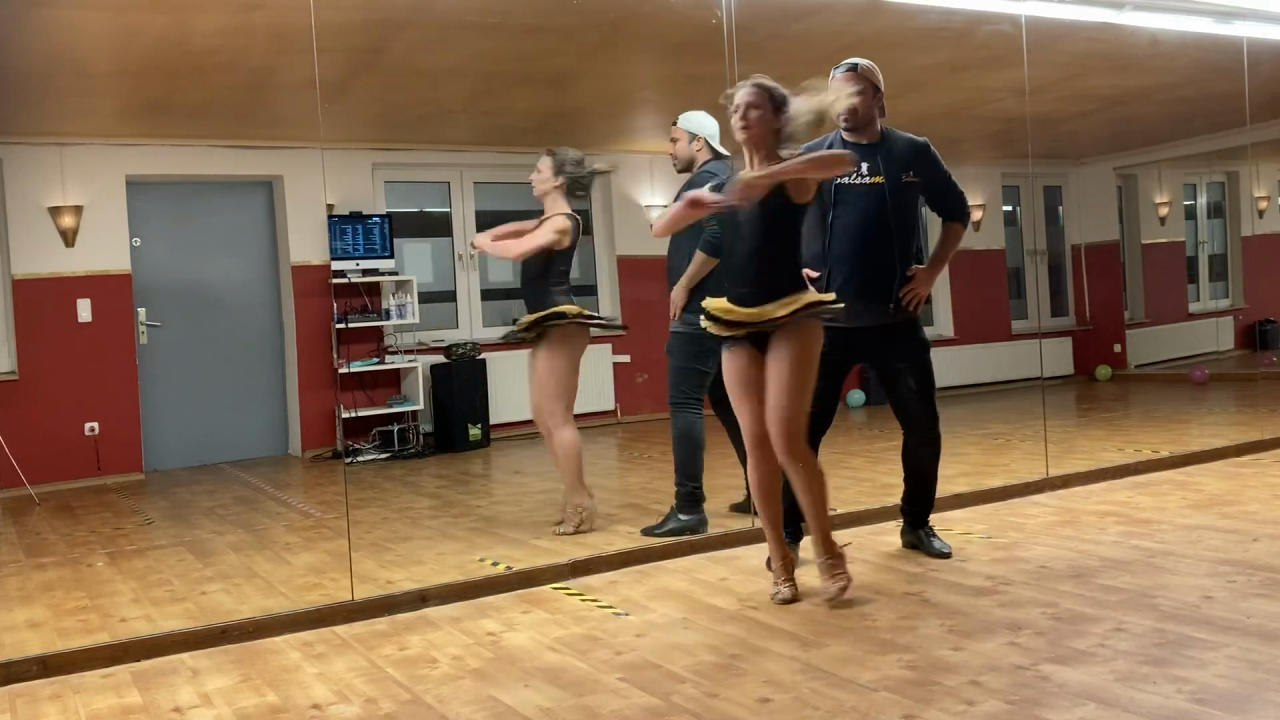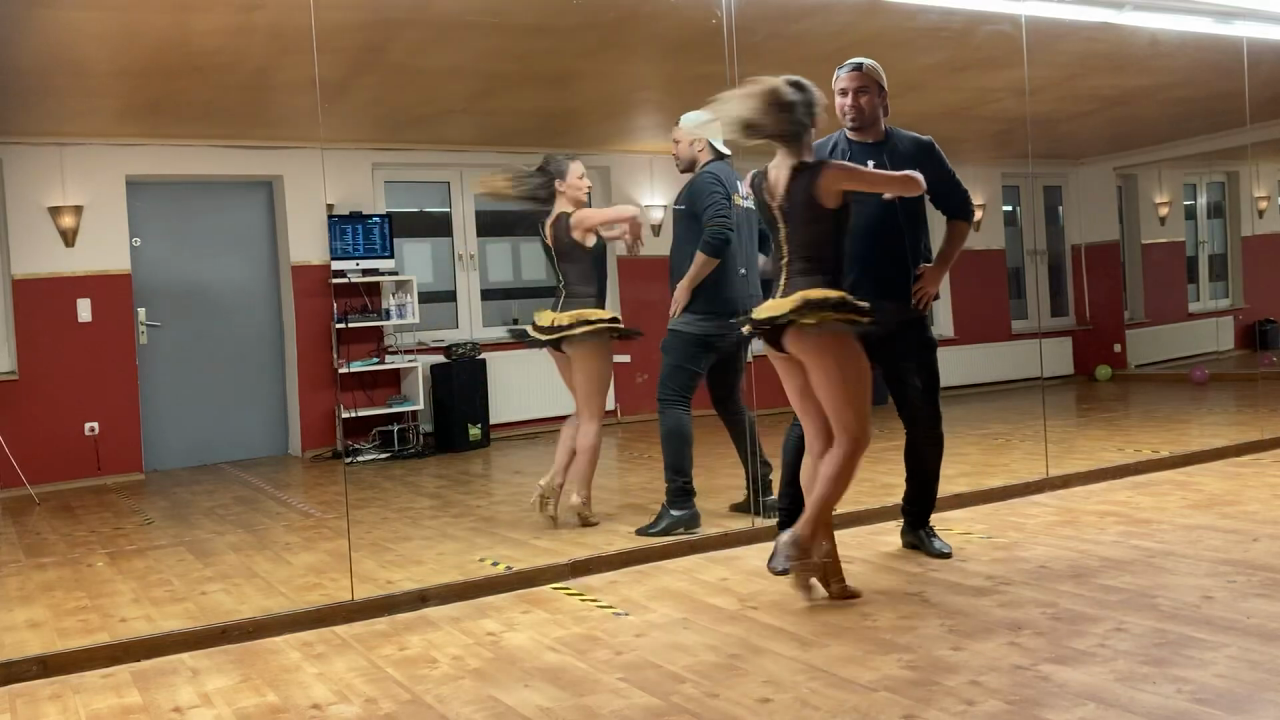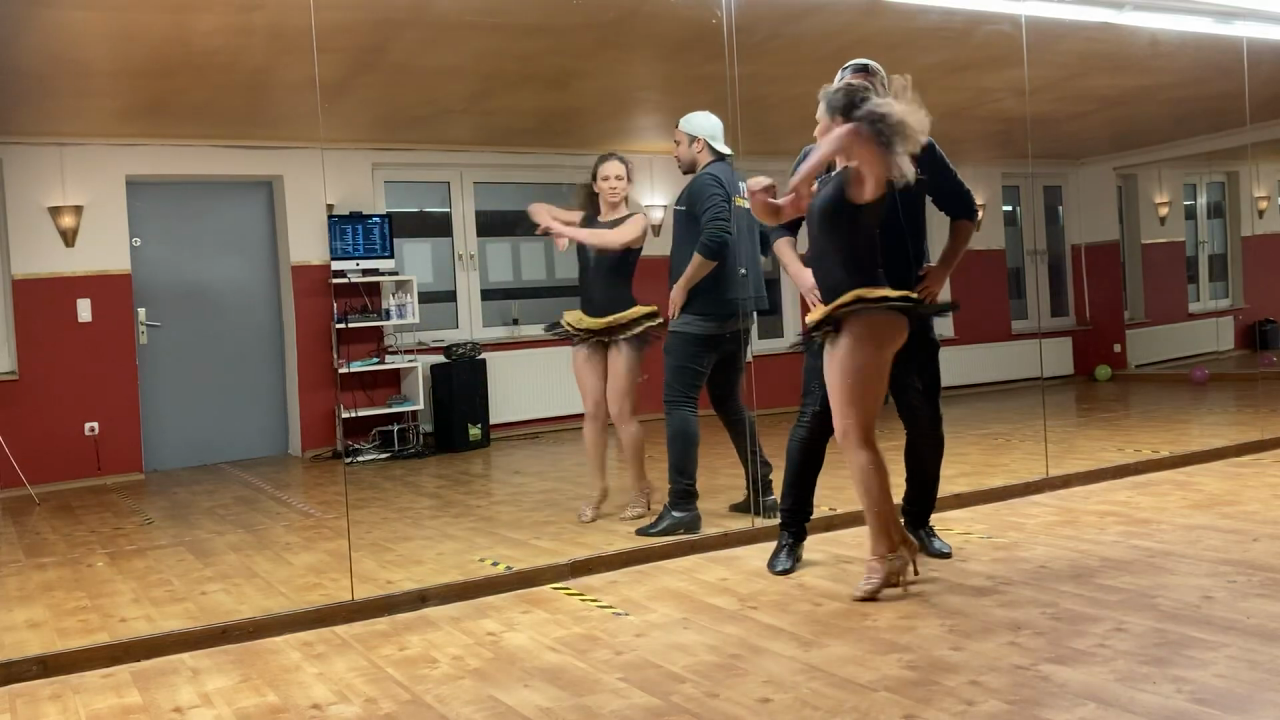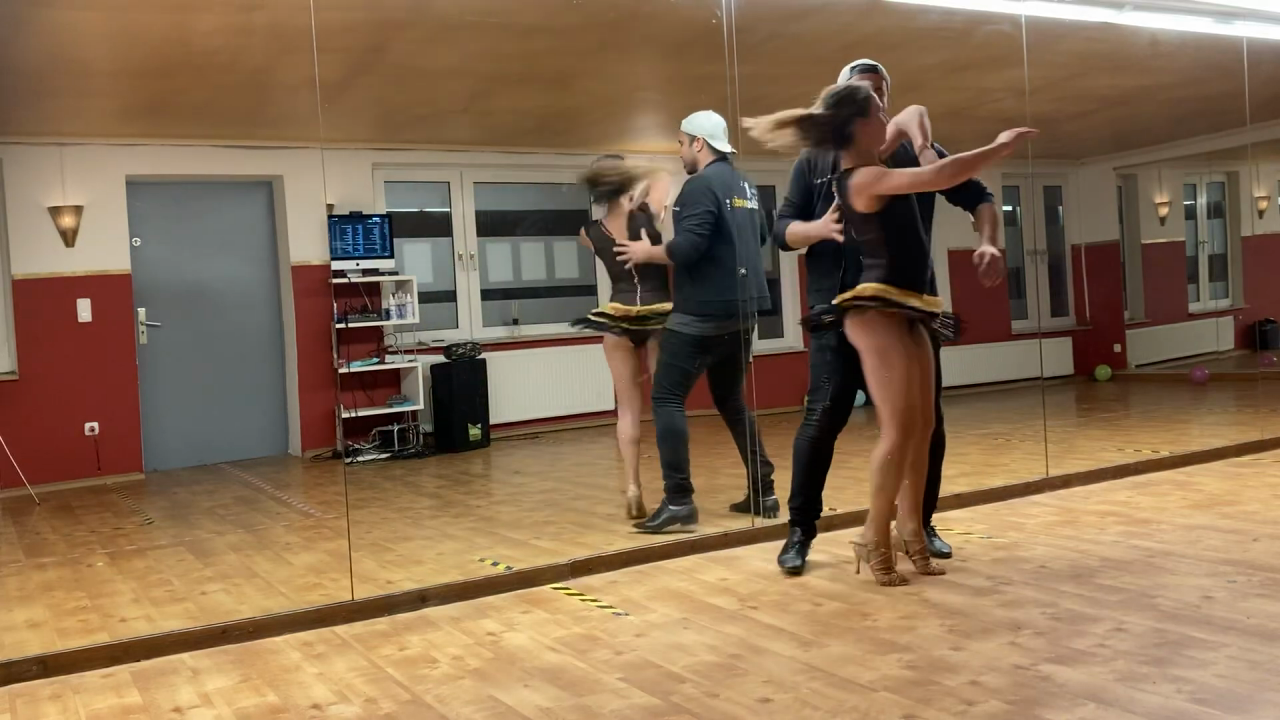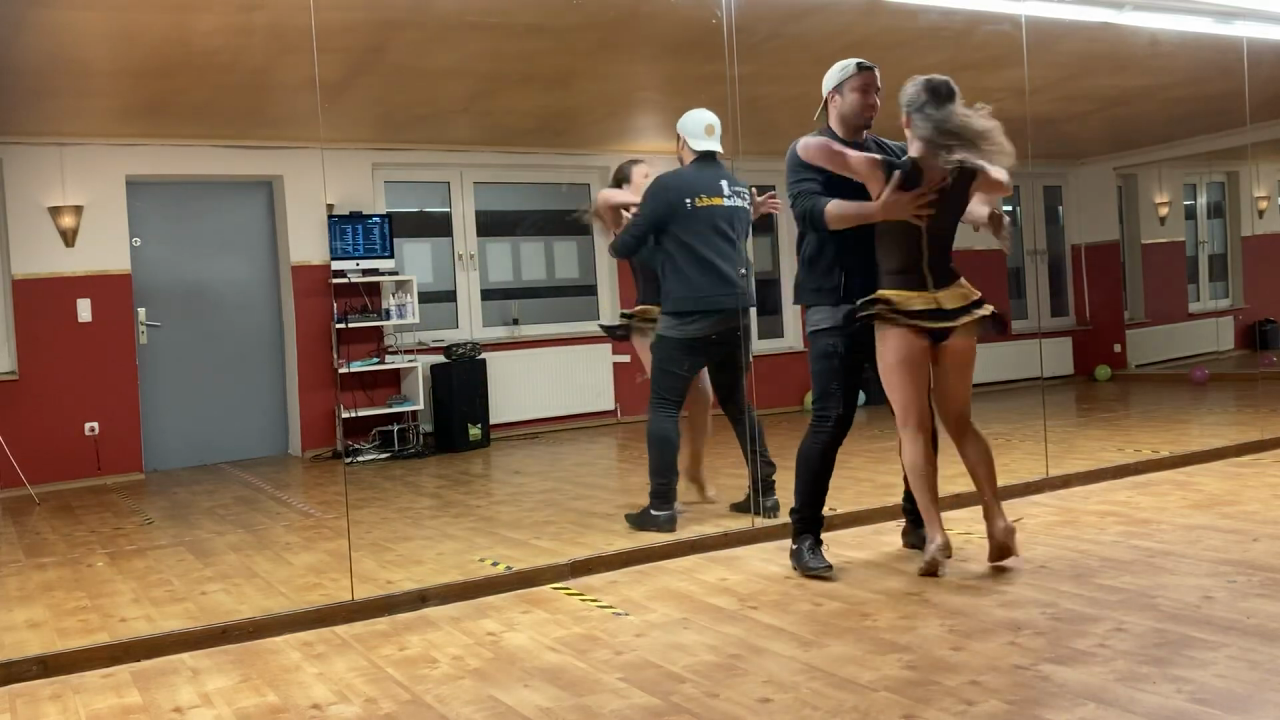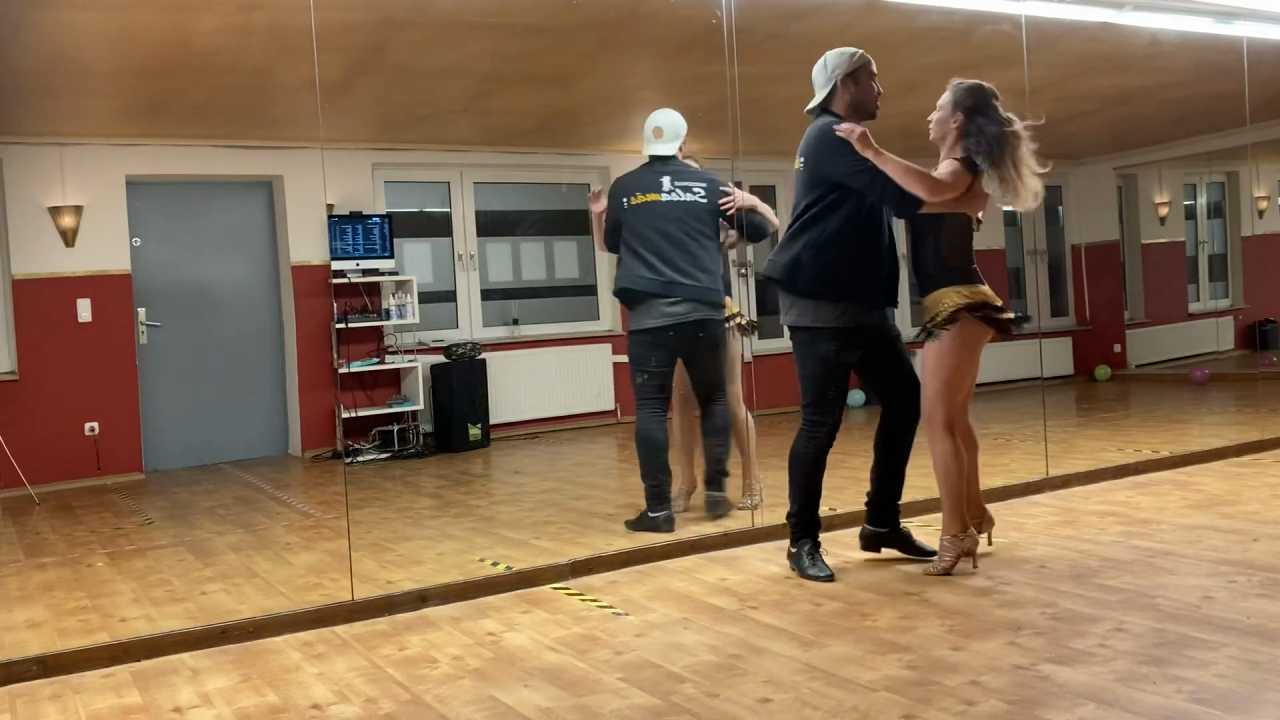
dt=0.2s
person 1, frame 1
left shoulder: (914, 153)
right shoulder: (810, 157)
left elbow: (956, 212)
left wrist: (933, 271)
left hip: (896, 315)
right hip: (828, 317)
left knee: (922, 423)
right knee: (807, 424)
left ankle: (916, 524)
right ankle: (790, 531)
person 1, frame 2
left shoulder: (918, 151)
right shoulder: (814, 158)
left elbow: (961, 211)
left wrist: (939, 270)
left hip: (903, 314)
left knee: (925, 423)
right knee: (810, 423)
left ankle: (916, 524)
right ankle: (789, 531)
person 1, frame 3
left shoulder: (917, 153)
right shoulder: (815, 159)
left elbow: (963, 209)
right elbow: (781, 229)
left wrist: (943, 269)
right wrist: (800, 273)
left knee: (925, 421)
right knee: (814, 420)
left ankle: (918, 525)
right ankle: (791, 534)
person 1, frame 4
left shoulder: (917, 152)
right shoulder: (816, 158)
left elbow: (973, 195)
right elbow: (782, 228)
left wrist: (989, 241)
right wrist: (819, 228)
left knee: (927, 419)
right knee: (824, 415)
left ankle: (920, 524)
right ankle: (800, 531)
person 1, frame 5
left shoulder: (896, 154)
right shoulder: (809, 152)
left elbow: (931, 195)
right elbow: (814, 210)
left wrist: (979, 206)
right wrist: (879, 211)
right hip: (836, 309)
right knee: (832, 419)
left ankle: (918, 524)
right ankle: (804, 537)
person 1, frame 6
left shoulder: (842, 140)
right shoulder: (831, 138)
left elbow: (883, 199)
right elbow: (900, 196)
right wrist: (964, 199)
left hip: (861, 304)
right hip: (823, 304)
left knee: (903, 402)
right knee: (822, 419)
left ankle: (883, 523)
right ankle: (803, 539)
person 2, frame 1
left shoulder: (798, 173)
right shoulder: (722, 186)
left elbow: (840, 160)
right elbow: (663, 225)
left wrist: (768, 168)
right wrist: (687, 203)
left hip: (794, 316)
right hip: (740, 323)
left knee: (787, 440)
right knee: (757, 444)
left ankle: (829, 554)
right ankle: (780, 558)
person 2, frame 2
left shoulder: (767, 177)
right shoulder: (833, 173)
right elbow: (910, 183)
right wrist: (908, 175)
left hip: (784, 315)
right hip: (815, 311)
left knee: (824, 440)
right knee: (851, 438)
left ankle: (820, 554)
right ankle: (802, 537)
person 2, frame 3
left shoulder: (871, 168)
right shoulder: (813, 180)
left elbow: (847, 134)
right elbow: (764, 205)
left wrist: (809, 169)
right wrist: (765, 193)
left hip: (872, 312)
right hip: (843, 318)
left knee: (855, 434)
right knee: (855, 436)
left ankle: (889, 549)
right ankle: (890, 541)
person 2, frame 4
left shoulder: (855, 173)
right shoulder: (861, 176)
right elbow: (936, 175)
right wrist: (1000, 145)
left hip: (903, 314)
right hip: (882, 308)
left knee: (914, 426)
right knee: (904, 427)
left ankle: (904, 534)
right ankle: (876, 534)
person 2, frame 5
left shoulder: (887, 171)
right shoulder: (965, 174)
left elbow: (817, 150)
right elbow: (1002, 182)
left wrist: (822, 145)
left hip: (900, 310)
right hip: (956, 304)
left knee: (914, 428)
right knee: (960, 422)
left ankle: (936, 531)
right ankle: (997, 521)
person 2, frame 6
left shoulder: (956, 169)
right shoulder: (966, 172)
left elbow: (930, 188)
left wrist: (868, 146)
left hip: (959, 306)
right hip: (951, 307)
left knee: (940, 419)
right knee: (951, 420)
left ankle: (955, 530)
right ankle: (974, 514)
person 3, frame 1
left shoulder: (708, 179)
right shoulder: (724, 178)
left elbow: (717, 236)
left wrist: (682, 285)
left hip: (702, 313)
left knee: (685, 405)
right knee: (727, 402)
left ankle: (689, 509)
person 3, frame 2
left shoulder: (707, 180)
right shoulder: (735, 182)
left elbow: (717, 236)
right elbow: (763, 239)
left wrist: (685, 284)
left hip: (701, 314)
right hip: (734, 313)
left knee: (673, 401)
right knee: (730, 403)
left ankle: (680, 505)
right ankle: (762, 492)
person 3, frame 3
left shoulder: (706, 182)
right shoulder: (737, 183)
left elbow: (712, 240)
right elbow: (763, 239)
left wrist: (683, 286)
left hip: (702, 314)
right hip: (736, 312)
left knee: (679, 403)
right knee: (729, 403)
left ankle: (682, 507)
right ankle: (762, 491)
person 3, frame 4
left shoulder: (702, 185)
right shoulder: (746, 187)
left elbow: (689, 246)
right elbow: (760, 238)
left wrist: (644, 252)
left hip: (700, 314)
right hip: (740, 312)
left knee: (668, 400)
right knee: (733, 403)
left ankle: (678, 500)
right ankle: (763, 492)
person 3, frame 5
left shoulder: (668, 186)
right shoulder: (738, 188)
left elbow: (625, 247)
left wrist: (620, 239)
left hip: (687, 316)
right hip: (734, 313)
left knee: (664, 407)
right knee: (736, 403)
left ankle: (661, 506)
right ankle: (763, 493)
person 3, frame 6
left shoulder: (622, 188)
right shoulder: (705, 183)
left elbow: (612, 243)
right elbow: (760, 230)
left wrist: (598, 217)
right wrist: (743, 220)
left hip: (646, 312)
right hip: (701, 309)
left knee: (649, 407)
right knee: (712, 398)
left ankle: (658, 508)
right ankle: (716, 488)
person 4, frame 1
left shoulder: (562, 220)
right shoulder: (546, 218)
left elbow: (518, 251)
right elbow: (511, 233)
left wrist: (484, 241)
right wrist: (490, 236)
left hip: (555, 323)
right hip: (559, 323)
left knee: (553, 417)
right knee: (548, 417)
left ankle: (582, 503)
right ankle: (579, 503)
person 4, frame 2
left shoulder: (571, 223)
right shoulder: (570, 221)
right elbow: (631, 213)
left wrist: (627, 230)
right wrist: (633, 225)
left hip: (573, 325)
right hip: (587, 324)
left knee: (585, 414)
right knee: (592, 415)
left ankle: (552, 482)
right ankle: (580, 499)
person 4, frame 3
left shoulder: (635, 222)
right shoulder: (589, 217)
left elbow: (616, 239)
right elbow: (538, 209)
left wrist: (567, 230)
right wrist: (559, 227)
left hip: (624, 326)
right hip: (588, 325)
left knee: (621, 412)
right knee: (594, 411)
left ankle: (642, 489)
right ankle: (599, 489)
person 4, frame 4
left shoulder: (589, 232)
right shoulder: (644, 215)
left hip: (616, 319)
right hip: (654, 315)
left knee: (628, 409)
left ankle: (632, 487)
person 4, frame 5
right shoulder: (621, 222)
right elbow: (603, 200)
right wrist: (635, 200)
right hip: (648, 322)
left knee: (704, 397)
right knee: (682, 400)
left ankle: (695, 469)
person 4, frame 6
left shoulder: (723, 220)
left elbow: (773, 224)
left wrist: (750, 199)
left hip: (720, 318)
left knee: (733, 404)
right knee: (683, 406)
left ankle: (752, 483)
right ankle: (686, 484)
